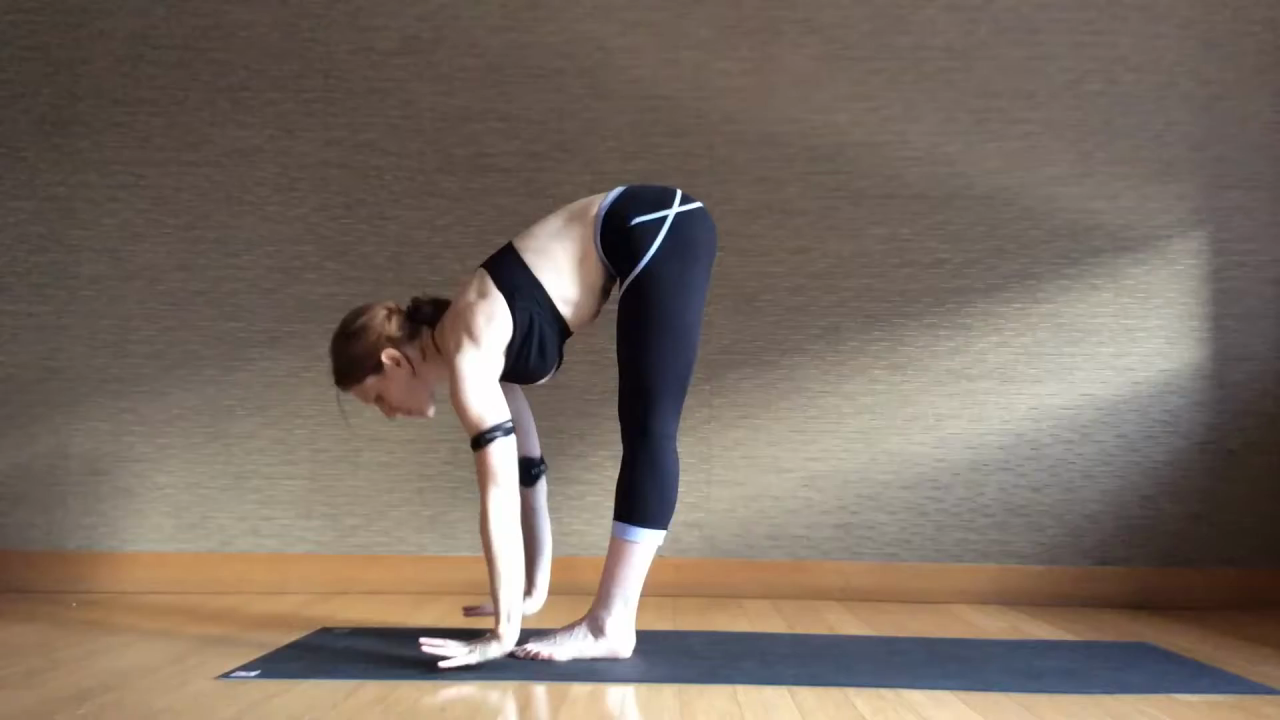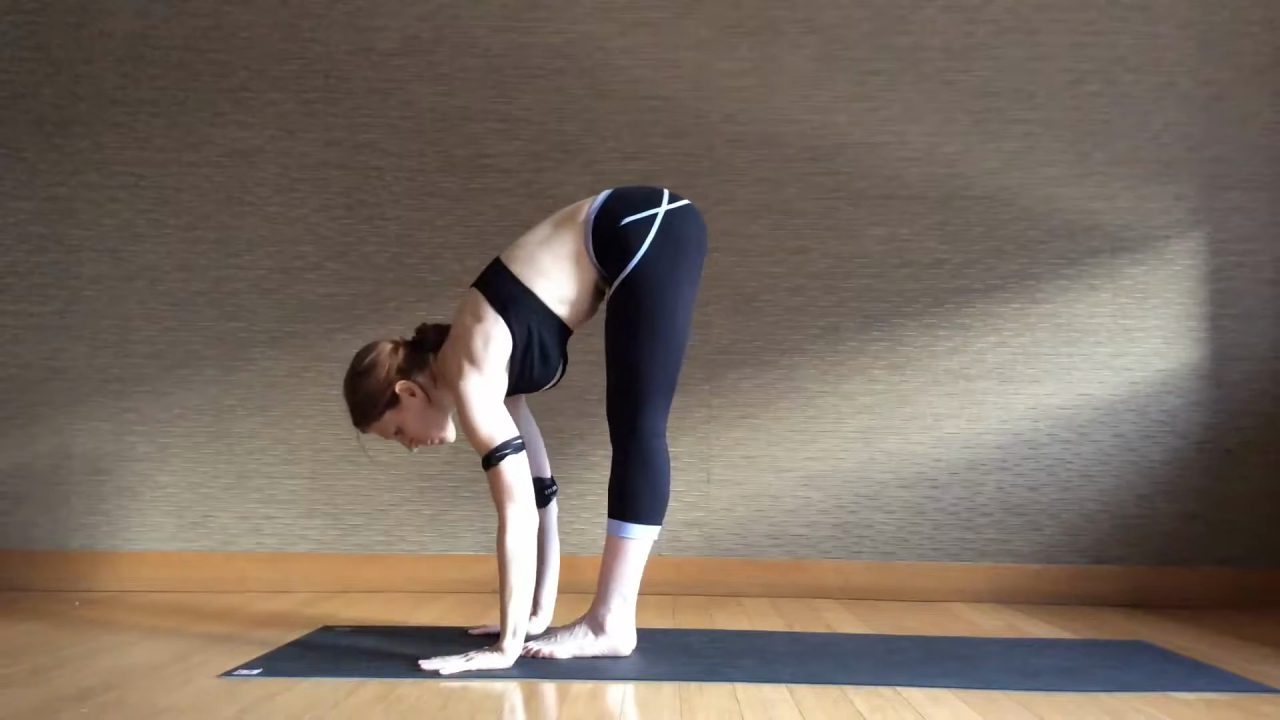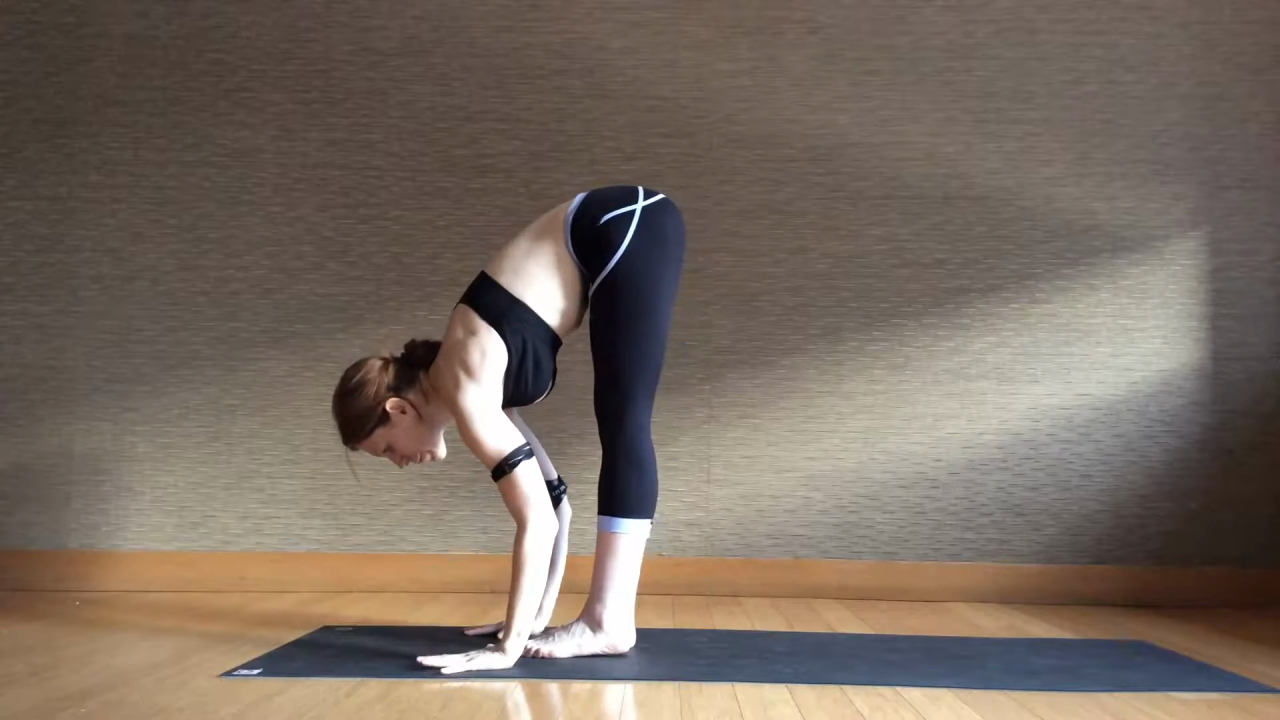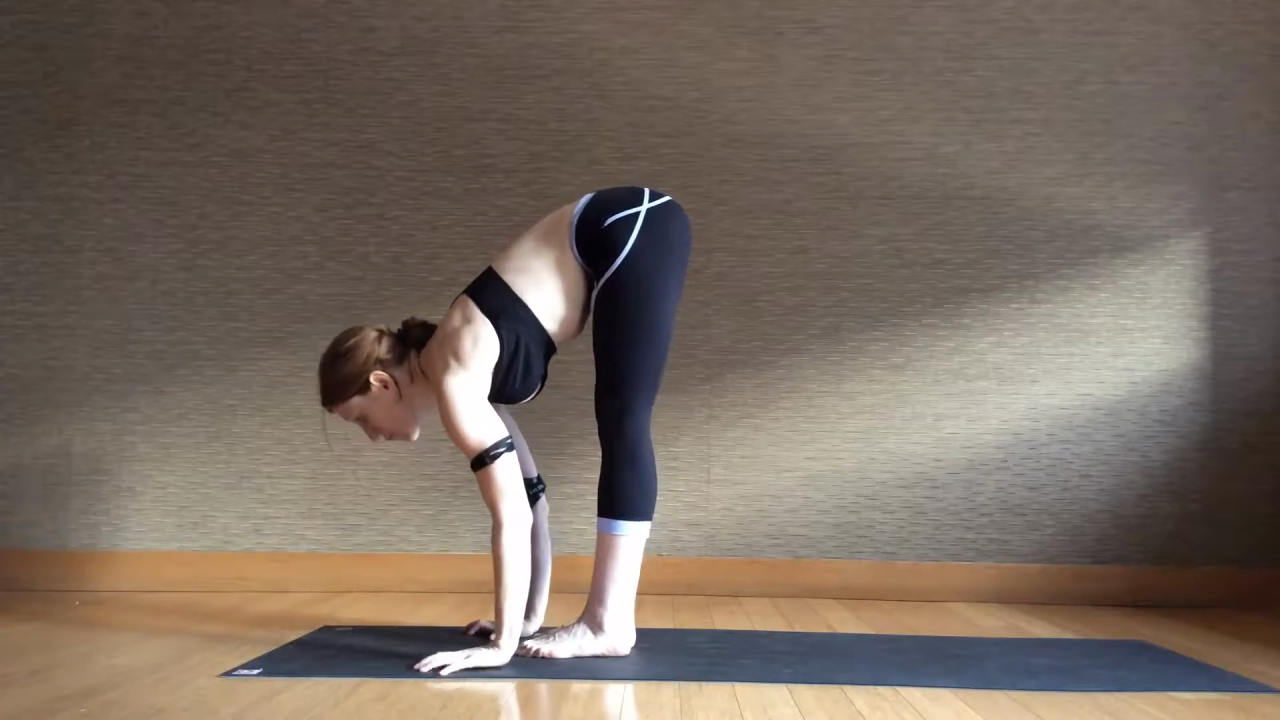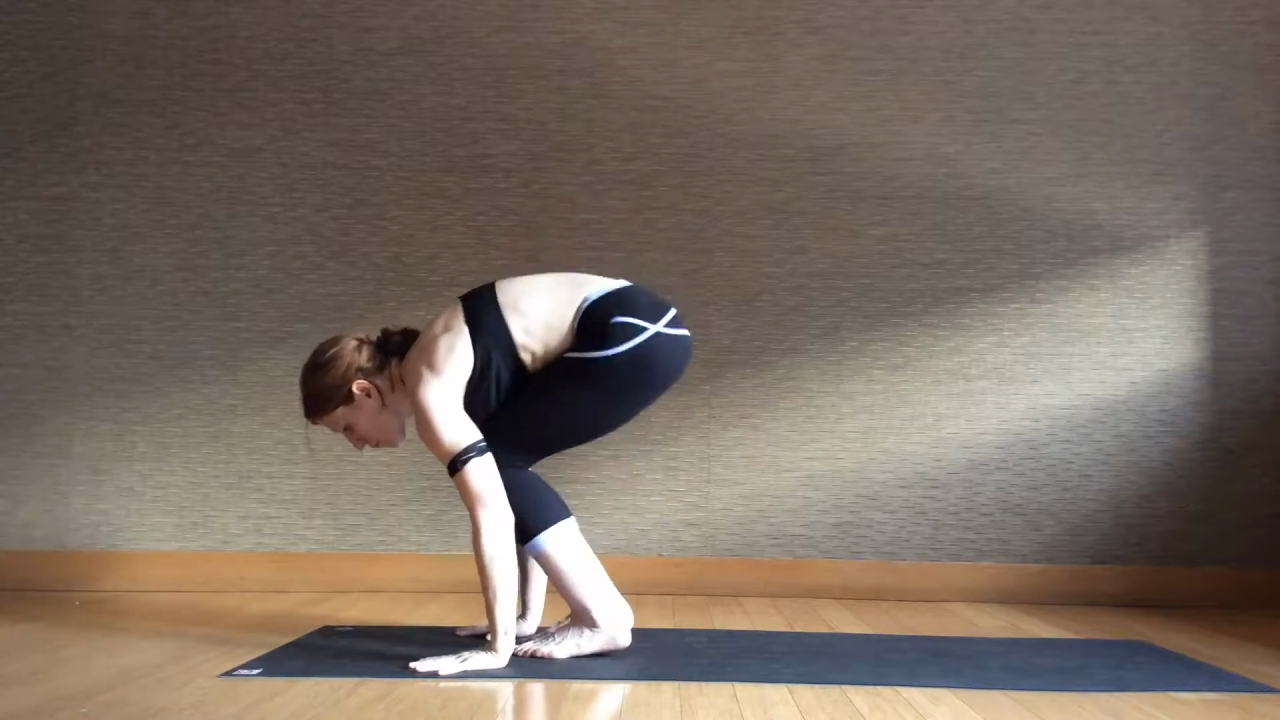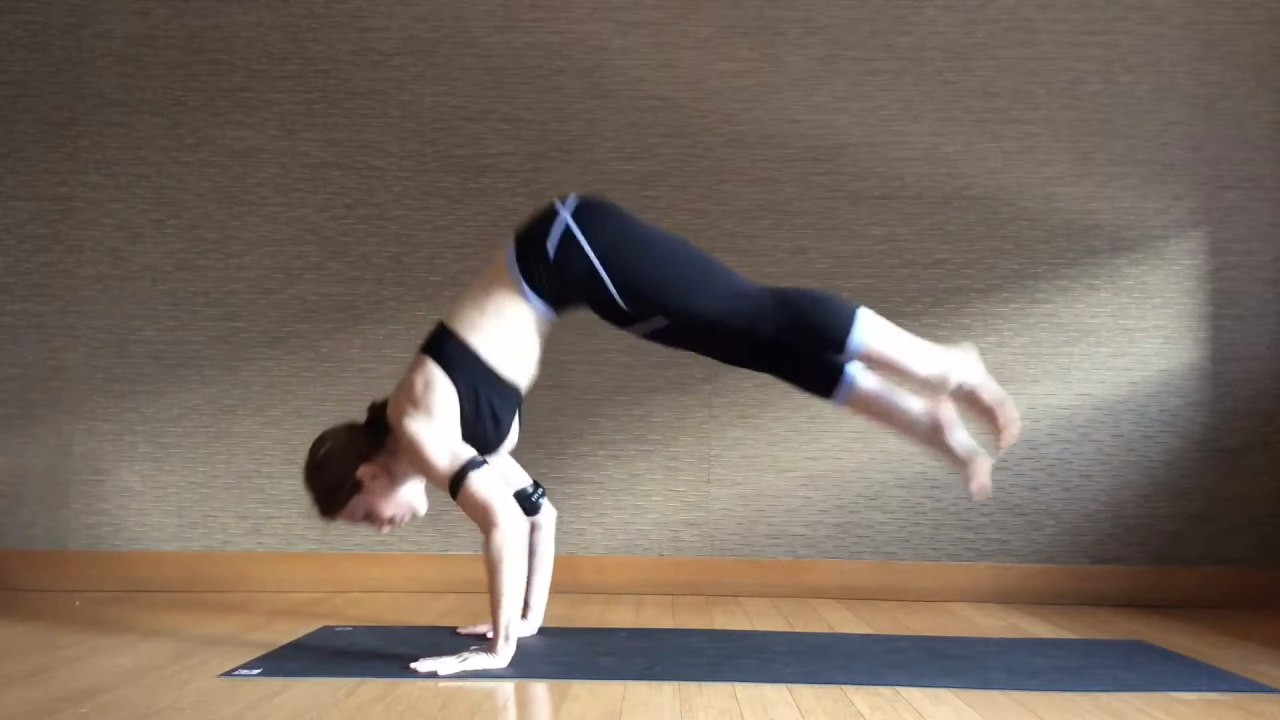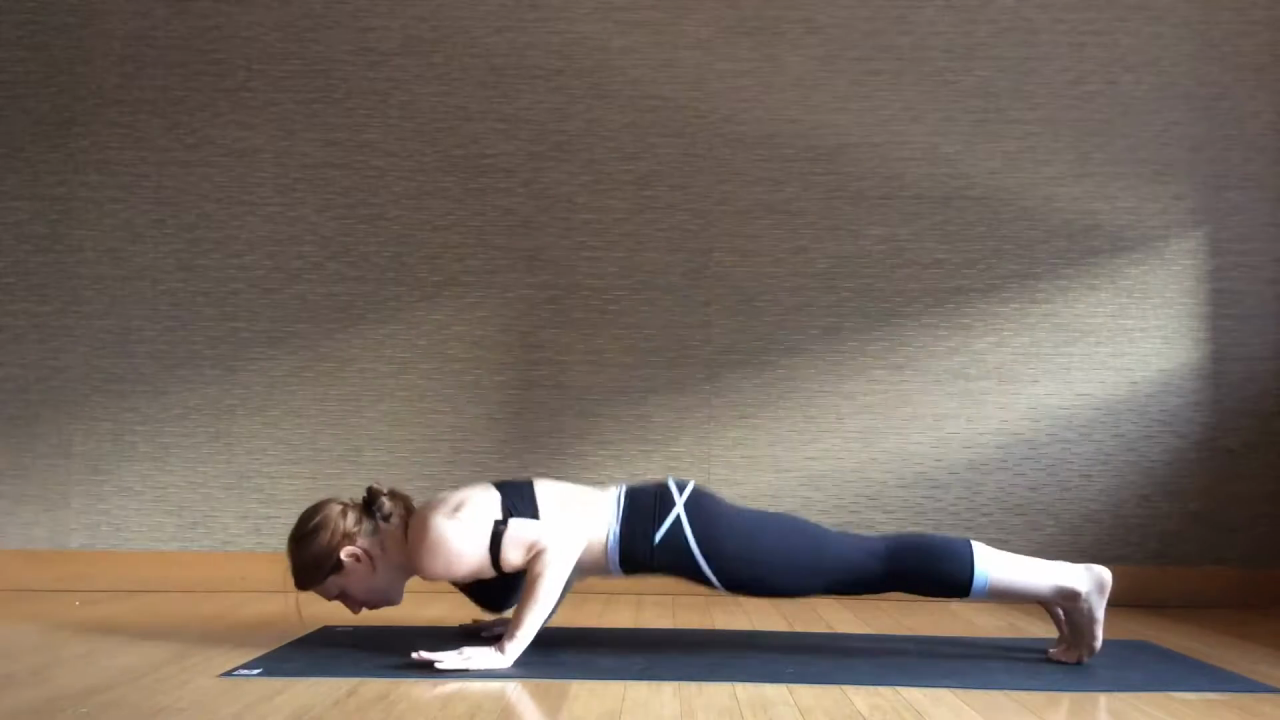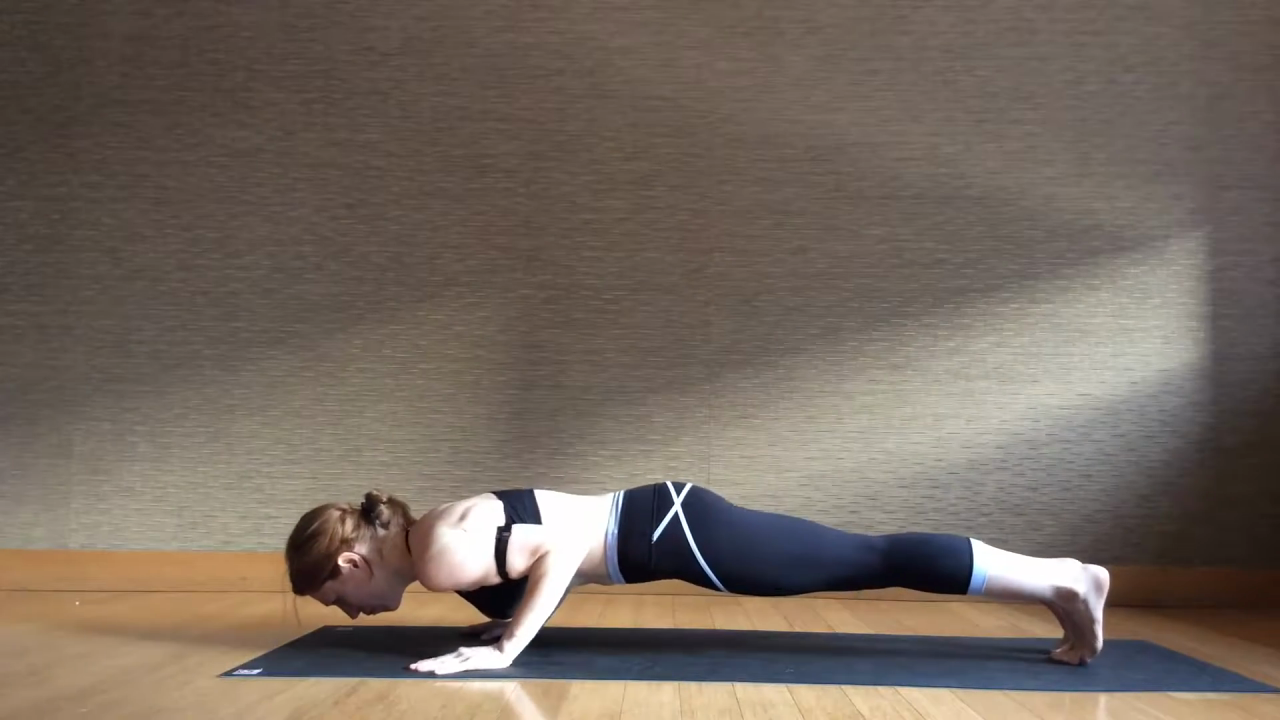
dt=0.5s
person 1, frame 1
left shoulder: (464, 354)
right shoulder: (481, 349)
left elbow: (501, 498)
right elbow: (527, 469)
left wrist: (504, 633)
right wrist: (531, 591)
left hip: (660, 232)
right hip: (655, 230)
left knee: (648, 434)
right knee: (642, 435)
left ankle: (609, 626)
right ankle: (611, 620)
person 1, frame 2
left shoulder: (470, 379)
right shoulder: (486, 369)
left elbow: (518, 514)
right elbow: (539, 490)
left wrist: (509, 647)
right wrist: (538, 614)
left hip: (650, 231)
right hip: (645, 230)
left knee: (637, 432)
right knee: (631, 433)
left ankle: (611, 624)
right ankle: (612, 618)
person 1, frame 3
left shoulder: (464, 392)
right shoulder: (473, 381)
left elbow: (538, 521)
right elbow: (551, 498)
left wrist: (509, 647)
right wrist: (535, 617)
left hip: (630, 228)
right hip: (621, 231)
left knee: (622, 426)
right knee: (620, 428)
left ankle: (608, 622)
right ankle: (609, 616)
person 1, frame 4
left shoulder: (453, 380)
right shoulder: (466, 374)
left elbow: (512, 517)
right elbow: (527, 492)
left wrist: (504, 645)
right wrist: (531, 616)
left hip: (634, 229)
right hip: (625, 232)
left knee: (623, 427)
right knee: (619, 427)
left ankle: (609, 625)
right ankle: (606, 618)
person 1, frame 5
left shoulder: (426, 388)
right shoulder: (448, 383)
left elbow: (491, 517)
right elbow: (507, 501)
left wrist: (500, 647)
right wrist: (527, 620)
left hip: (639, 333)
right hip: (635, 329)
left knee: (500, 455)
right knee: (506, 456)
left ankle: (604, 620)
right ankle: (603, 615)
person 1, frame 6
left shoulder: (415, 434)
right shoulder: (455, 425)
left elbow: (507, 526)
right elbow: (532, 505)
left wrist: (498, 647)
right wrist: (527, 616)
left hip: (569, 245)
right hip: (567, 252)
left knee: (757, 319)
right knee: (749, 340)
left ankle: (944, 366)
right ankle: (927, 415)
person 1, frame 7
left shoulder: (434, 547)
right shoulder: (440, 520)
left elbow: (552, 549)
left wrist: (507, 648)
right wrist: (518, 617)
left hip: (670, 532)
right hip: (664, 519)
left knee: (871, 564)
right knee: (863, 562)
left ankle: (1065, 580)
right ankle: (1060, 579)
person 1, frame 8
left shoulder: (436, 559)
right shoulder: (436, 529)
left elbow: (556, 552)
left wrist: (505, 648)
right wrist: (514, 614)
left hip: (672, 534)
right hip: (665, 518)
left knee: (868, 561)
right knee: (864, 561)
left ankle: (1063, 581)
right ankle: (1064, 576)
